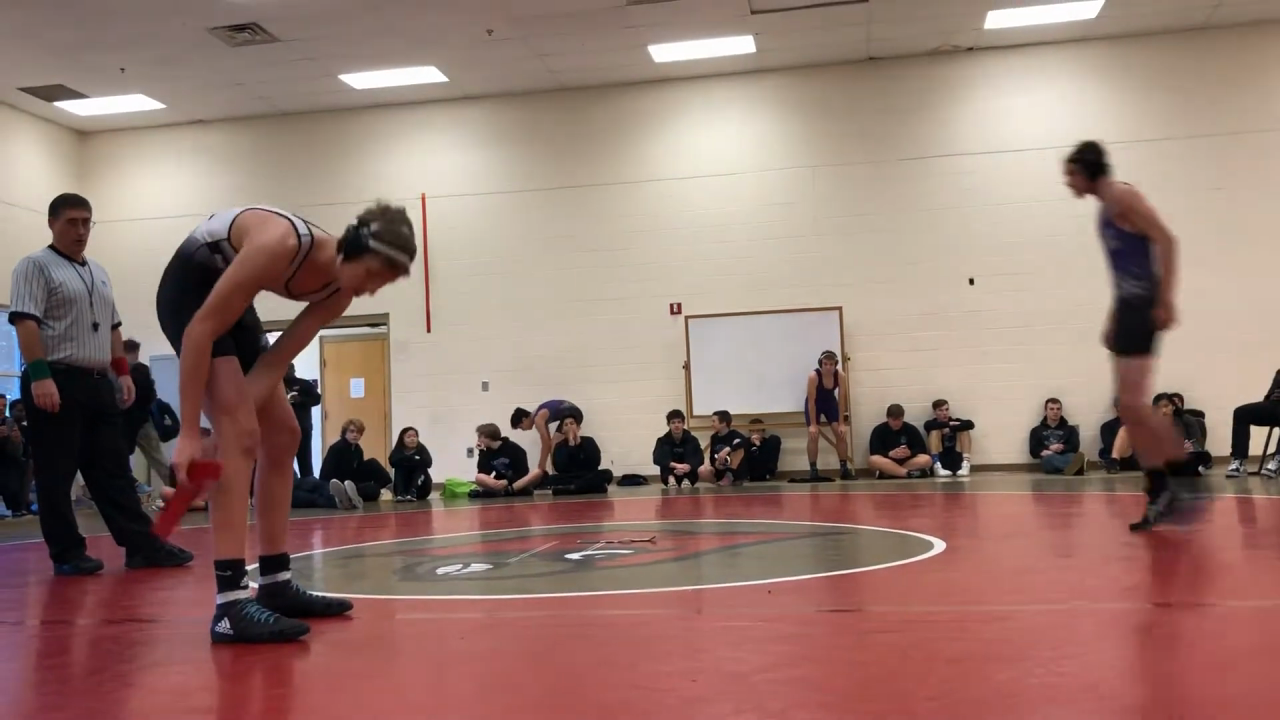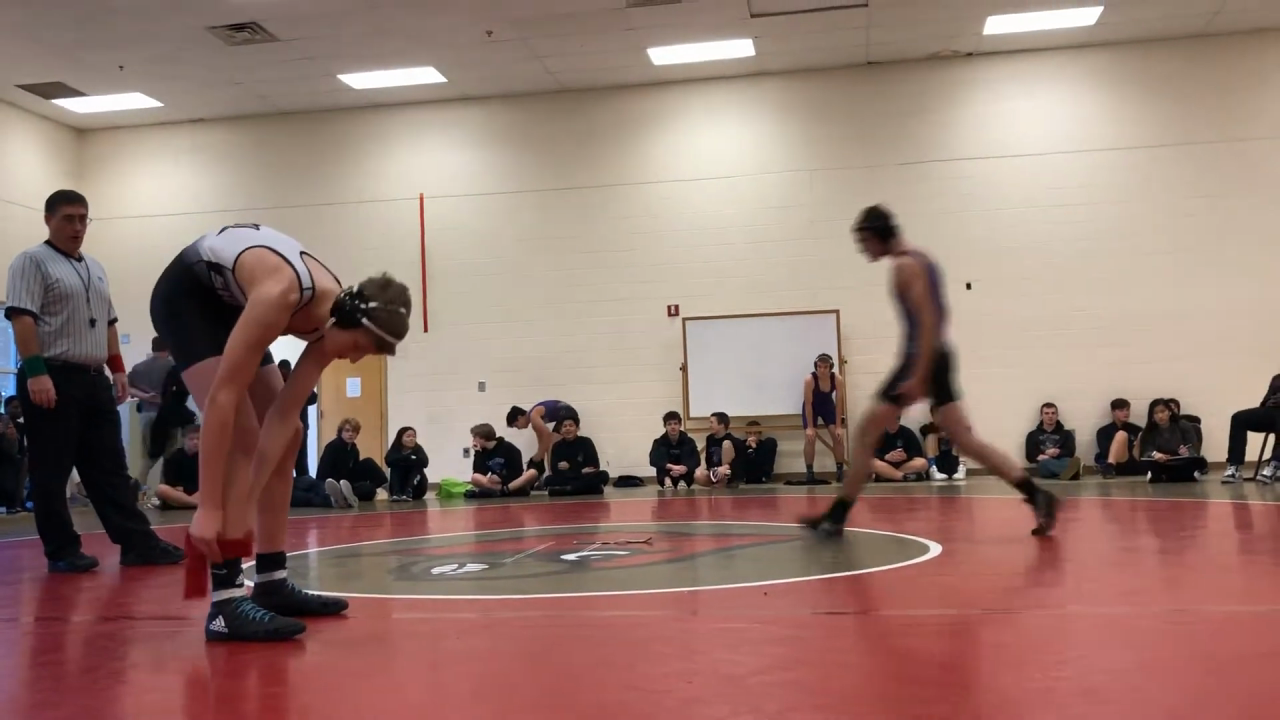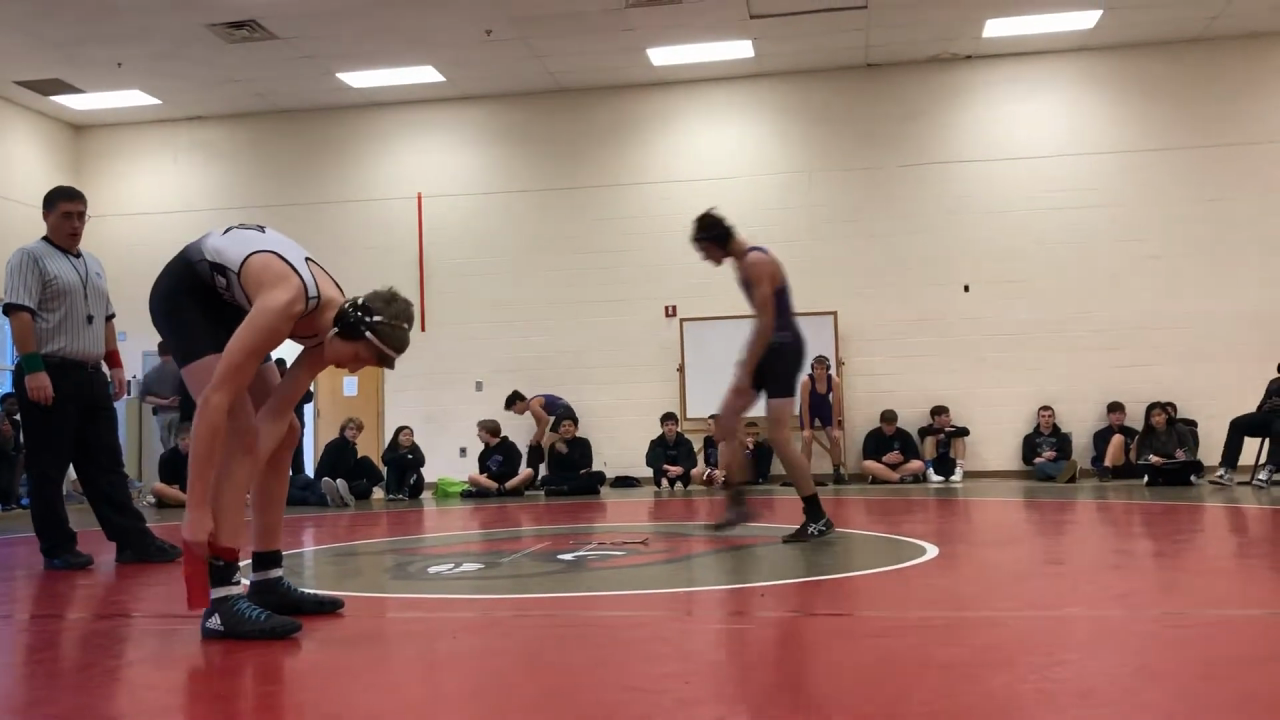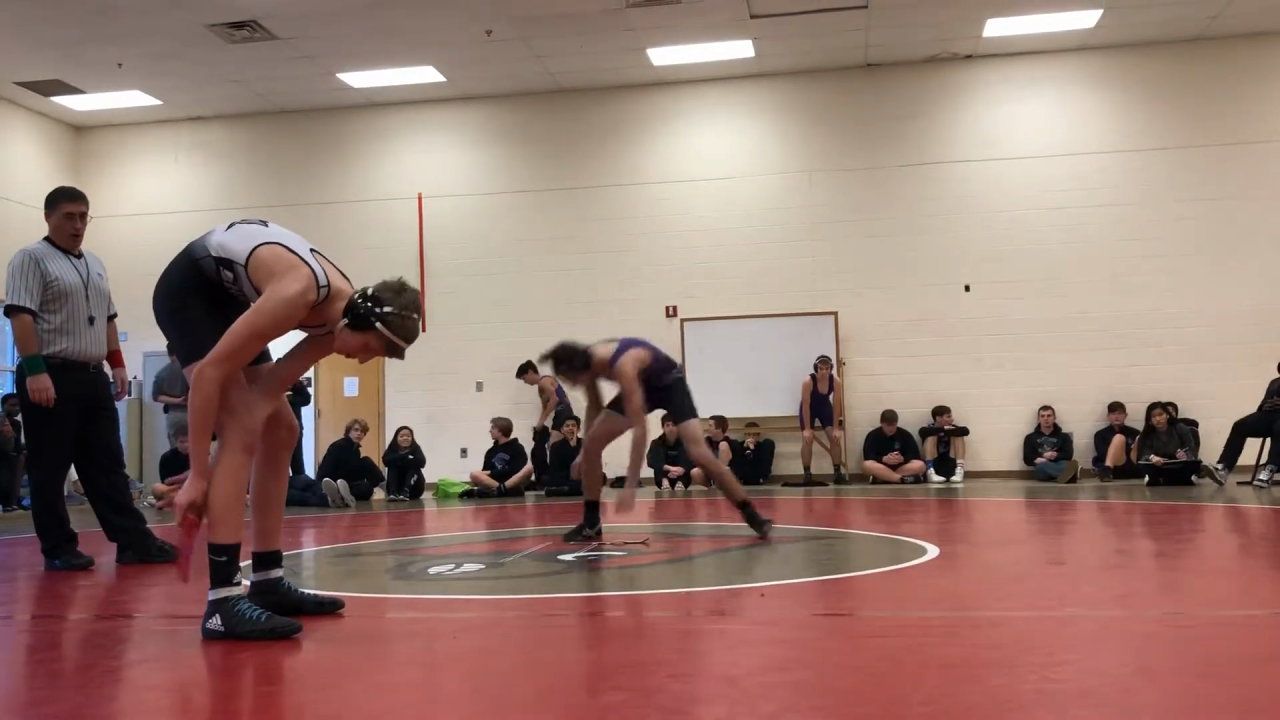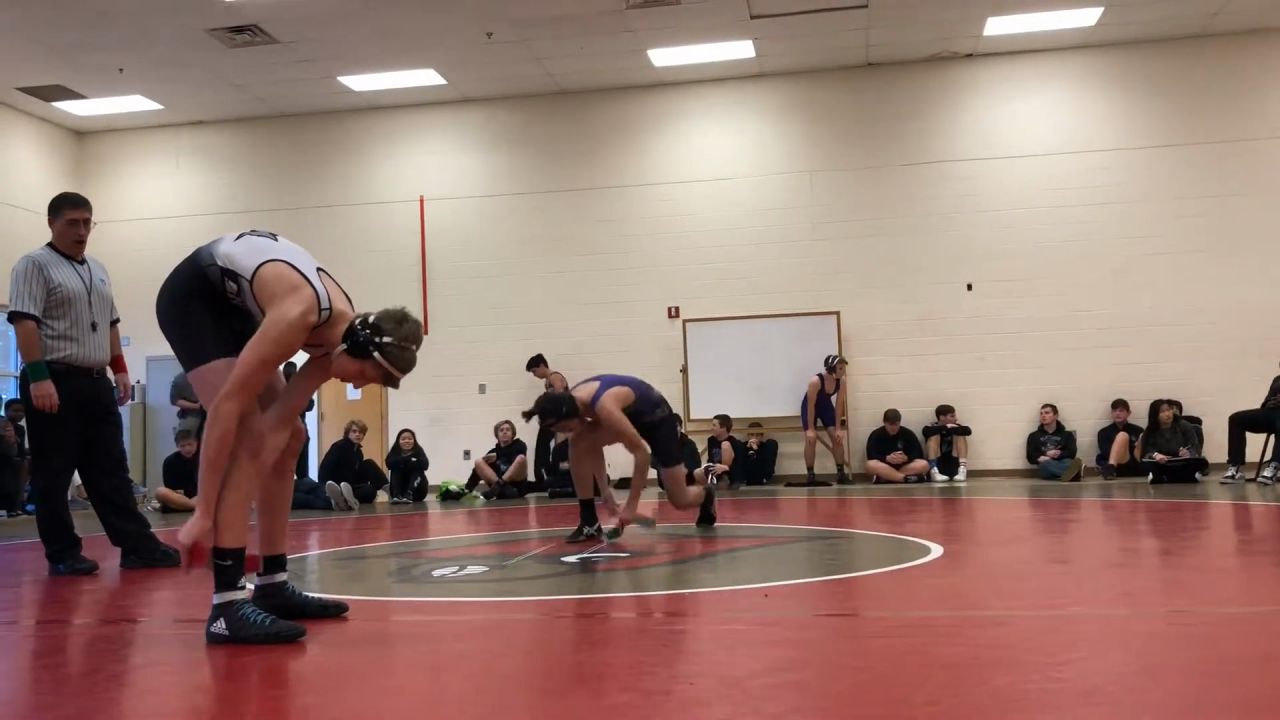
dt=0.4s
person 1, frame 1
left shoulder: (340, 289)
right shoulder: (281, 245)
left elbow: (275, 361)
right elbow: (200, 329)
left wrist: (237, 414)
right wrist: (188, 433)
left hip: (231, 299)
right hip: (189, 289)
left knee: (283, 434)
right knee: (242, 434)
left ankle: (275, 585)
right ankle: (231, 604)
person 1, frame 2
left shoulder: (333, 317)
right shoulder: (282, 296)
left elbow: (284, 414)
right elbow: (223, 397)
left wrist: (247, 508)
right wrist: (209, 508)
left hip: (227, 304)
right hip: (185, 297)
left knee: (289, 437)
right knee: (242, 435)
left ankle: (271, 584)
right ankle: (226, 603)
person 1, frame 3
left shoulder: (334, 321)
right shoulder: (286, 304)
left elbow: (274, 415)
right elbow: (215, 401)
left wrist: (233, 504)
right wrist: (197, 510)
left hip: (226, 301)
right hip: (184, 294)
left knee: (284, 433)
right knee: (240, 432)
left ankle: (267, 582)
right ankle: (221, 601)
person 1, frame 4
left shoulder: (339, 314)
right shoulder: (298, 294)
left elbow: (264, 392)
right elbow: (209, 373)
left wrist: (207, 473)
right wrist: (198, 475)
left hip: (228, 296)
right hip: (188, 291)
left knee: (280, 432)
right knee: (243, 433)
left ankle: (268, 583)
right ankle: (223, 602)
person 1, frame 5
left shoulder: (341, 332)
right shoulder: (301, 316)
left elbow: (277, 423)
right elbow: (227, 407)
left wrist: (234, 504)
right wrist: (205, 514)
left hip: (231, 303)
right hip: (192, 296)
left knee: (289, 437)
right knee: (249, 437)
left ankle: (272, 586)
right ankle: (227, 606)
person 2, frame 1
left shoulder: (99, 272)
right shoulder: (35, 265)
right elbow: (25, 323)
left wrist: (122, 372)
right wrist: (40, 376)
left hip: (99, 383)
right hip: (56, 382)
left knee: (114, 470)
right knee: (57, 473)
left ankle: (143, 545)
right ankle: (67, 553)
person 2, frame 2
left shoulder: (95, 269)
right shoulder: (32, 261)
right elbow: (22, 318)
left wrist: (117, 368)
right wrist: (36, 372)
left hip: (95, 380)
right hip: (52, 378)
left knee: (110, 466)
right knee: (52, 471)
left ankle: (138, 543)
right ankle: (62, 551)
person 2, frame 3
left shoulder: (93, 265)
left wrist: (115, 364)
right wrist: (33, 369)
left hip: (92, 377)
right hip: (49, 375)
left knee: (106, 464)
right knee: (49, 468)
left ankle: (133, 540)
right ankle: (58, 548)
person 2, frame 4
left shoulder: (95, 265)
right shoulder: (31, 258)
right elbow: (21, 316)
left wrist: (117, 364)
right wrist: (34, 370)
left hip: (93, 377)
right hip: (51, 376)
left knee: (108, 464)
right knee: (50, 468)
left ankle: (134, 541)
right ankle: (59, 549)
person 2, frame 5
left shoulder: (98, 270)
right shoulder: (34, 264)
right elbow: (25, 322)
left wrist: (119, 369)
right wrist: (38, 377)
left hip: (97, 383)
right hip: (54, 382)
left knee: (112, 469)
right knee: (54, 473)
left ankle: (138, 545)
right ankle: (63, 554)
person 3, frame 1
left shoulder: (1122, 196)
right shoulder: (1106, 204)
left elbow: (1166, 241)
left wrist: (1165, 300)
right wrist: (1112, 318)
left hip: (1142, 304)
right hip: (1129, 304)
left knee: (1131, 401)
right knee: (1128, 404)
right ankle: (1161, 491)
person 3, frame 2
left shoulder: (903, 266)
right shoulder: (919, 260)
left elbow: (927, 322)
left wrist: (918, 375)
left hip: (922, 359)
right hip: (935, 357)
left knee: (865, 432)
right knee: (965, 442)
left ankle: (836, 517)
right ankle: (1039, 498)
person 3, frame 3
left shoulder: (756, 262)
right shoulder: (741, 261)
left elbow: (767, 321)
left wrist: (746, 372)
right wrist: (747, 358)
left hip: (782, 346)
right hip: (767, 345)
left knee: (779, 437)
right knee: (726, 423)
left ankle: (817, 517)
right ankle: (736, 501)
person 3, frame 4
left shoulder: (624, 366)
right shoulder: (587, 362)
left elbow: (640, 429)
right elbow: (594, 405)
left wrist: (630, 486)
right wrist: (584, 450)
left hip: (669, 384)
right hip: (642, 388)
left knee: (700, 455)
right knee: (592, 443)
left ankle: (751, 515)
right ankle: (591, 523)
person 3, frame 5
left shoulder: (604, 407)
right shoulder: (570, 401)
left elbow: (642, 454)
right elbow: (594, 449)
left wrist: (631, 505)
right wrist: (604, 490)
left hip: (658, 417)
right hip: (631, 414)
left knee: (679, 500)
right knee: (579, 446)
left ankle: (705, 493)
right ankle: (589, 522)
